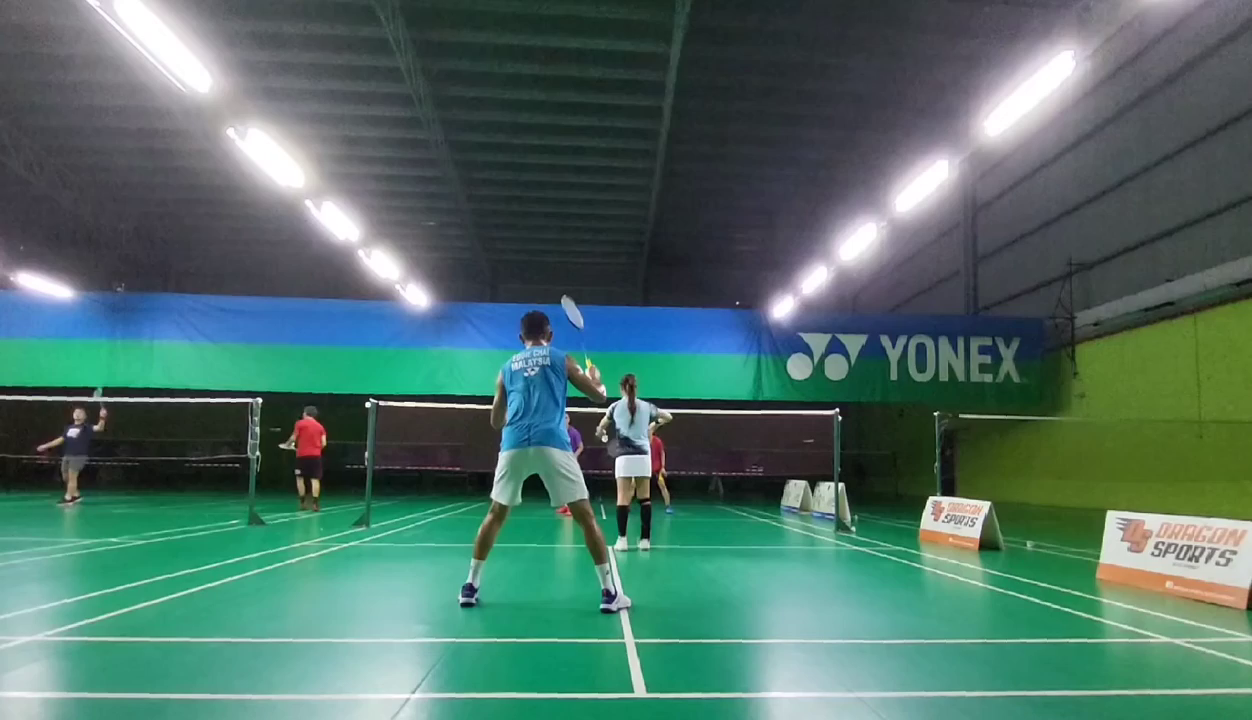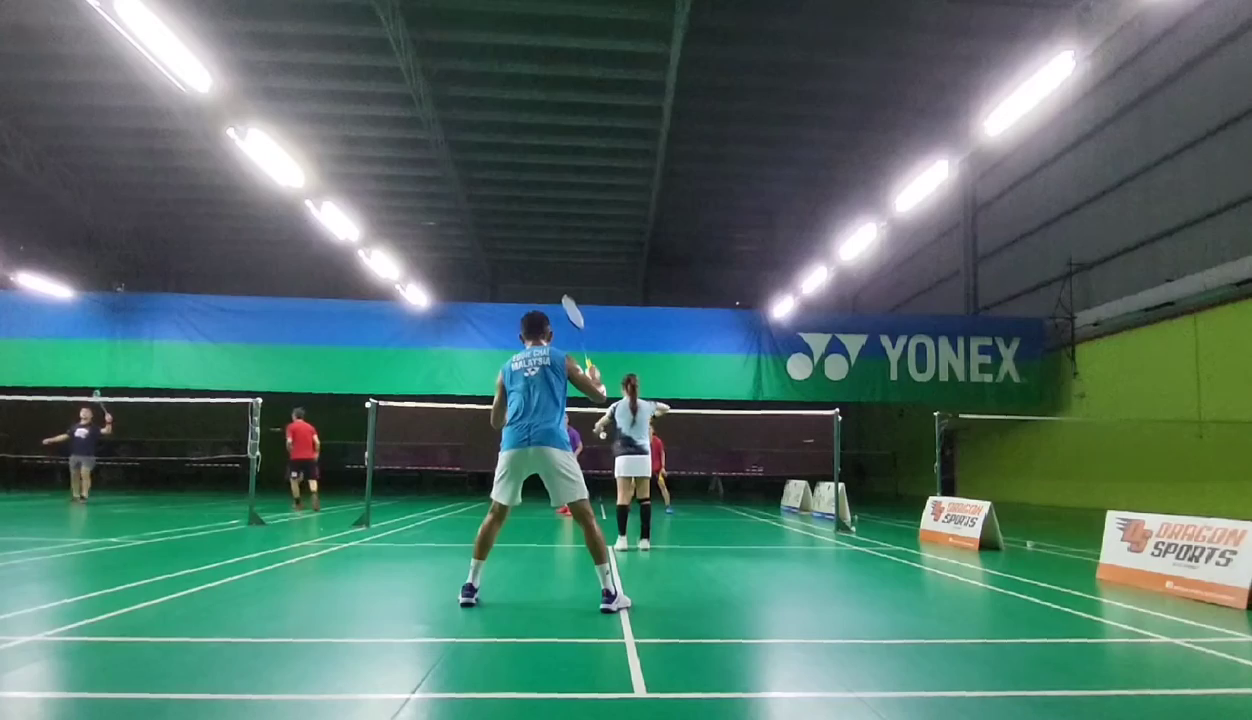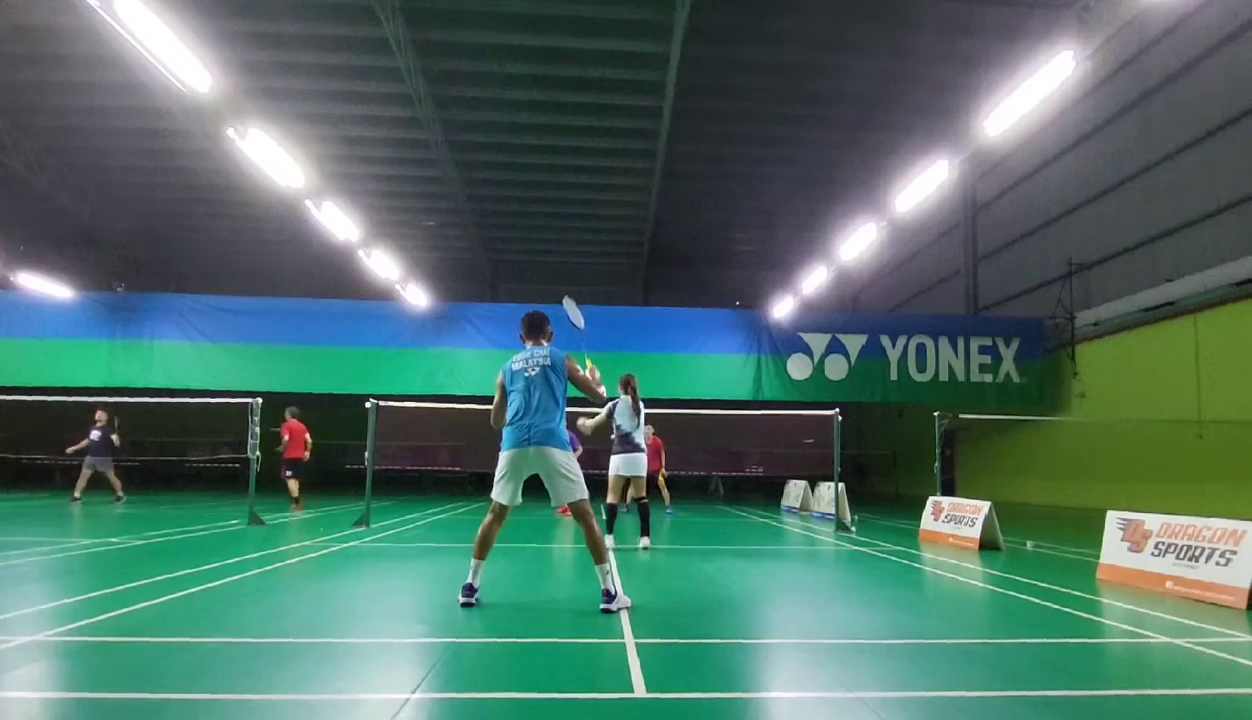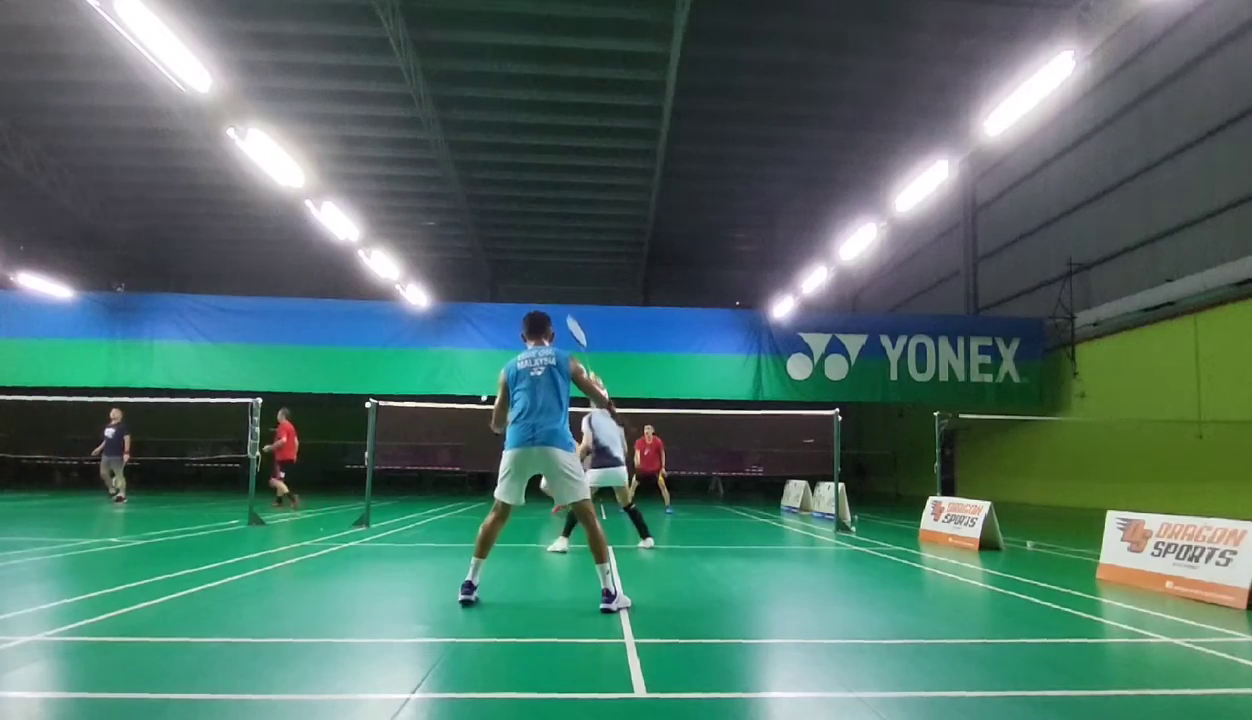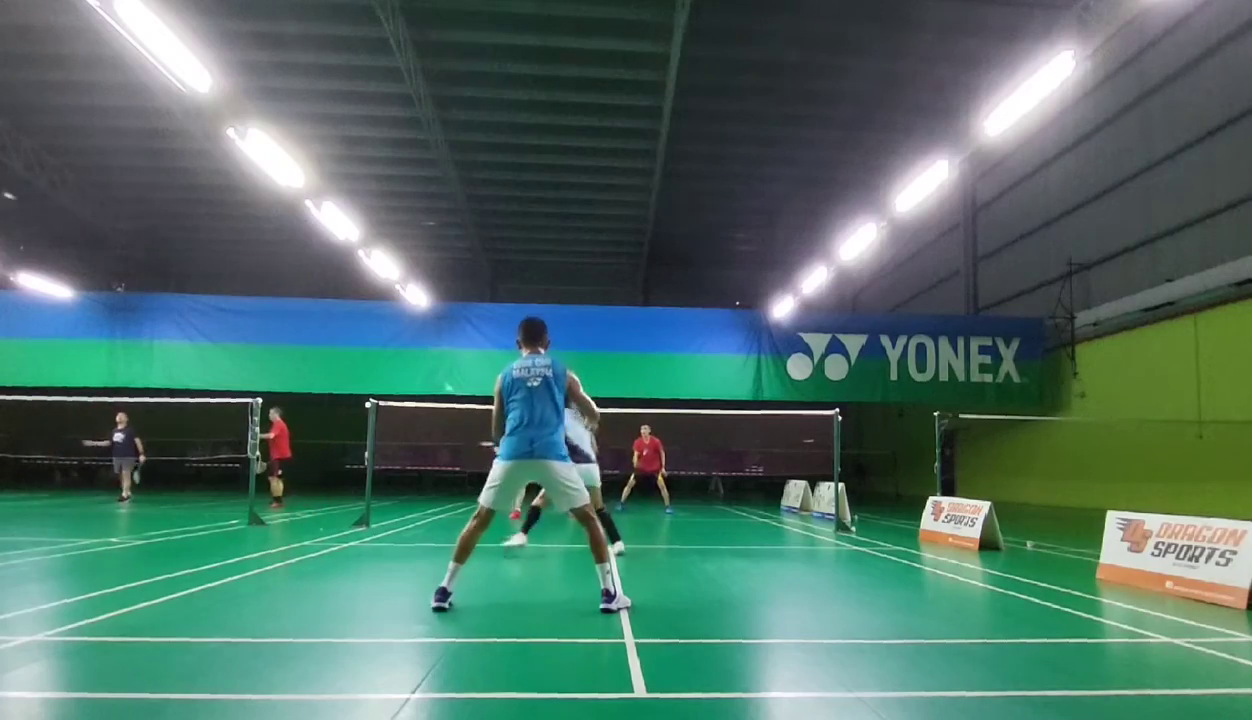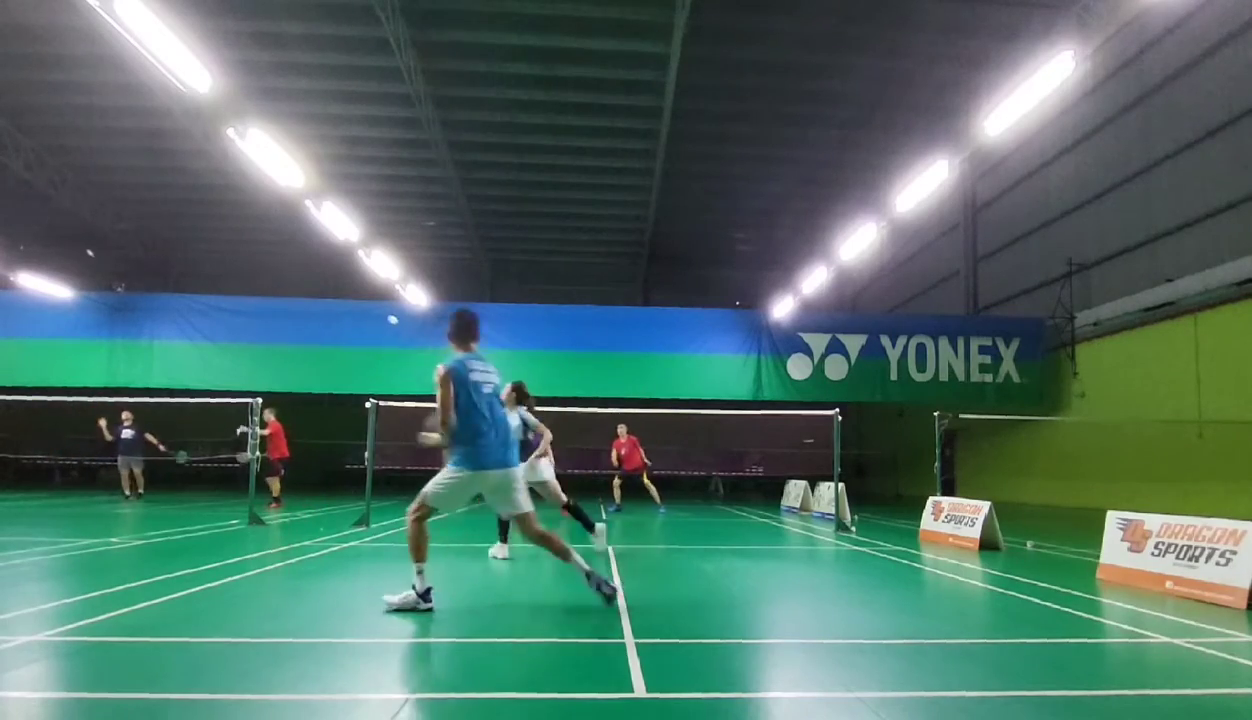
dt=0.3s
person 1, frame 1
left shoulder: (507, 368)
right shoulder: (561, 359)
left elbow: (496, 421)
right elbow: (599, 395)
right wrist: (595, 376)
left hip: (513, 446)
right hip: (552, 445)
left knee: (496, 514)
right knee: (585, 516)
left ankle: (470, 586)
right ankle: (609, 592)
person 1, frame 2
left shoulder: (507, 368)
right shoulder: (562, 360)
left elbow: (496, 421)
right elbow: (599, 396)
right wrist: (595, 376)
left hip: (513, 446)
right hip: (552, 444)
left knee: (496, 514)
right knee: (585, 516)
left ankle: (470, 586)
right ankle: (609, 592)
person 1, frame 3
left shoulder: (508, 368)
right shoulder: (561, 360)
left elbow: (496, 420)
right elbow: (599, 396)
right wrist: (595, 377)
left hip: (514, 446)
right hip: (552, 445)
left knee: (496, 514)
right knee: (585, 516)
left ankle: (470, 586)
right ankle: (609, 592)
person 1, frame 4
left shoulder: (510, 368)
right shoulder: (567, 361)
left elbow: (496, 423)
right elbow: (603, 402)
right wrist: (604, 400)
left hip: (518, 445)
right hip: (556, 445)
left knee: (498, 513)
right knee: (587, 516)
left ankle: (470, 584)
right ankle: (609, 593)
person 1, frame 5
left shoulder: (505, 377)
right shoulder: (563, 373)
left elbow: (497, 431)
right elbow: (593, 416)
right wrist: (589, 424)
left hip: (511, 456)
right hip: (552, 456)
left knee: (479, 521)
right knee: (589, 520)
left ankle: (444, 591)
right ankle: (609, 592)
person 1, frame 6
left shoulder: (448, 370)
right shoulder: (490, 369)
left elbow: (446, 422)
left wrist: (447, 443)
right wrist: (438, 439)
left hip: (469, 464)
right hip: (506, 463)
left knee: (416, 516)
right knee: (532, 530)
left ankle: (421, 592)
right ankle: (592, 577)
person 2, frame 1
left shoulder: (615, 407)
right shoulder: (646, 406)
left elbow: (600, 429)
right elbow: (668, 417)
left wrist: (602, 435)
right wrist: (654, 425)
left hip: (624, 457)
right hip: (643, 457)
left knee: (623, 498)
right knee: (644, 498)
left ankle: (622, 539)
right ankle: (645, 539)
person 2, frame 2
left shoulder: (617, 406)
right shoulder: (647, 405)
left elbow: (599, 426)
right elbow: (666, 408)
left wrist: (599, 430)
left hip: (624, 456)
right hip: (643, 456)
left knee: (623, 498)
right knee: (644, 498)
left ankle: (622, 538)
right ankle: (645, 540)
person 2, frame 3
left shoulder: (615, 405)
right shoulder: (639, 405)
left elbow: (596, 423)
left wrist: (584, 422)
left hip: (621, 455)
right hip: (640, 454)
left knee: (613, 496)
right knee: (641, 497)
left ankle: (609, 537)
right ankle: (645, 537)
person 2, frame 4
left shoulder: (589, 418)
right shoulder: (614, 420)
left elbow: (587, 444)
right elbow: (624, 448)
left hip: (599, 469)
right hip: (618, 467)
right knee: (627, 504)
left ankle: (563, 540)
right ankle: (647, 538)
person 2, frame 5
right shoulder: (581, 419)
right elbow: (594, 449)
right hip: (590, 466)
left knee: (540, 501)
right knee: (598, 509)
left ankle: (522, 536)
right ankle: (616, 543)
person 2, frame 6
left shoulder: (521, 414)
right shoulder: (505, 415)
left elbow: (547, 434)
left wrist: (541, 451)
left hip: (531, 463)
right hip: (526, 464)
right knee: (561, 500)
left ankle: (502, 546)
right ankle: (594, 529)
